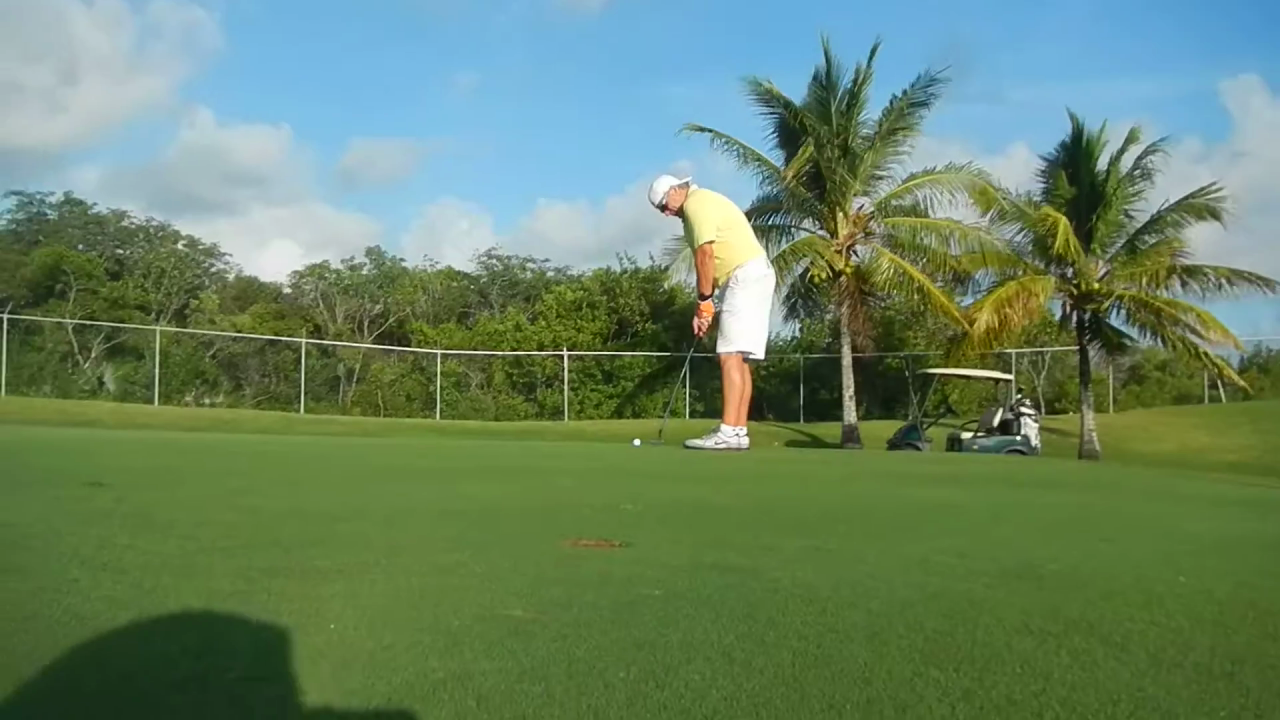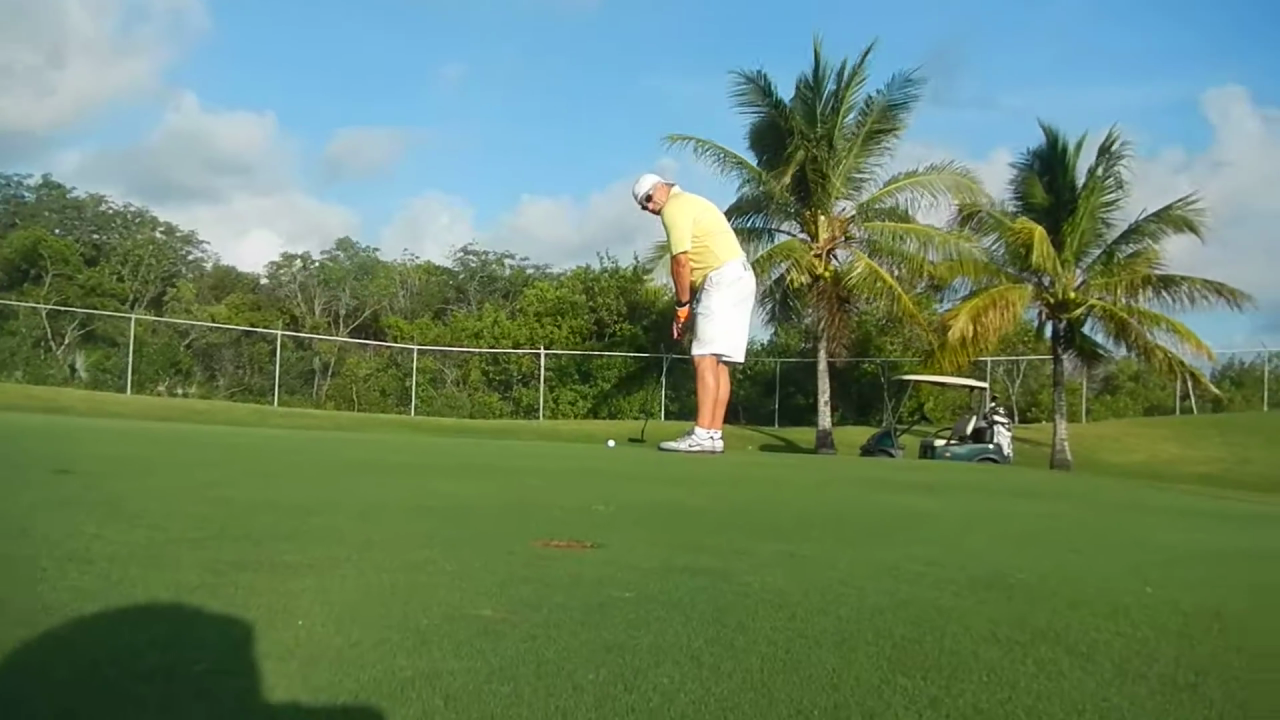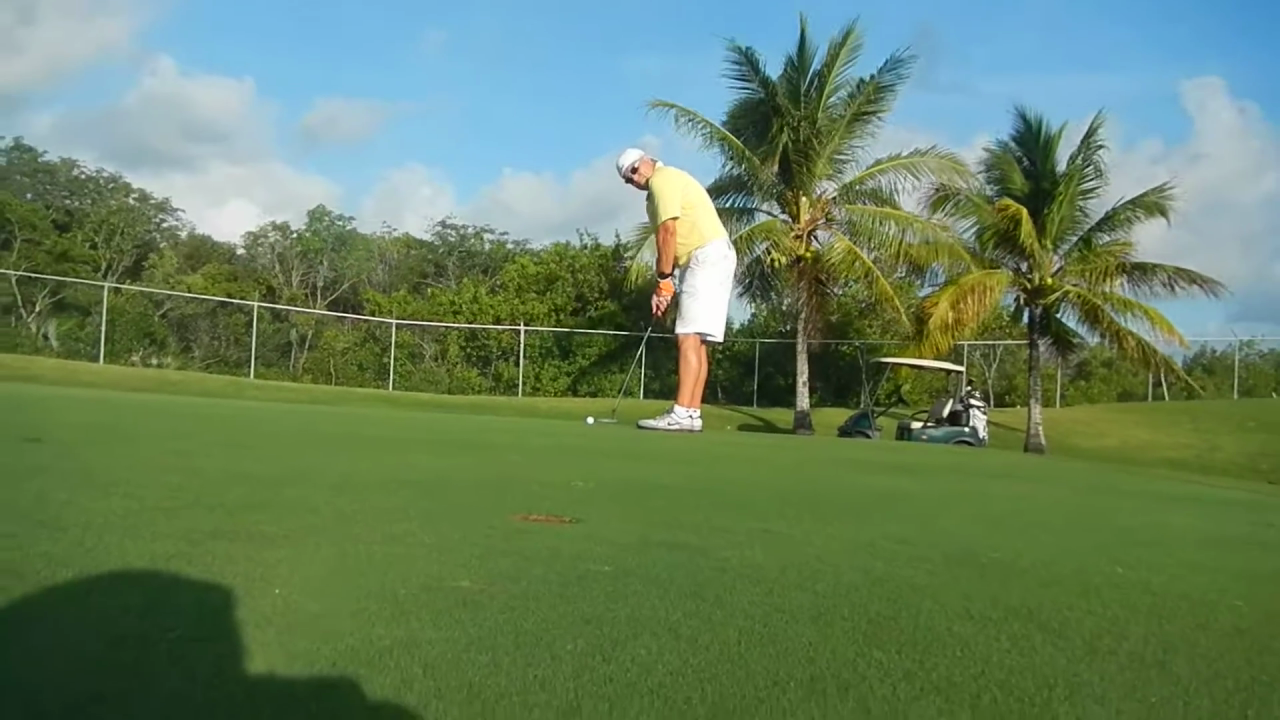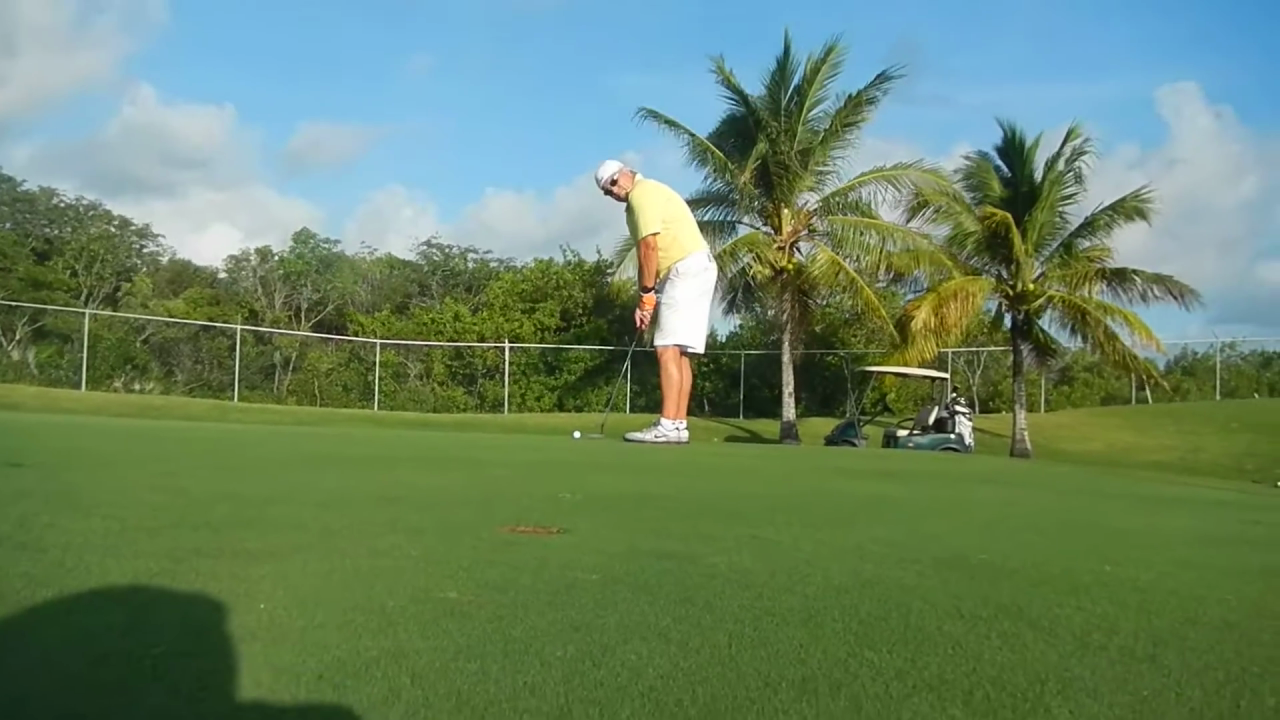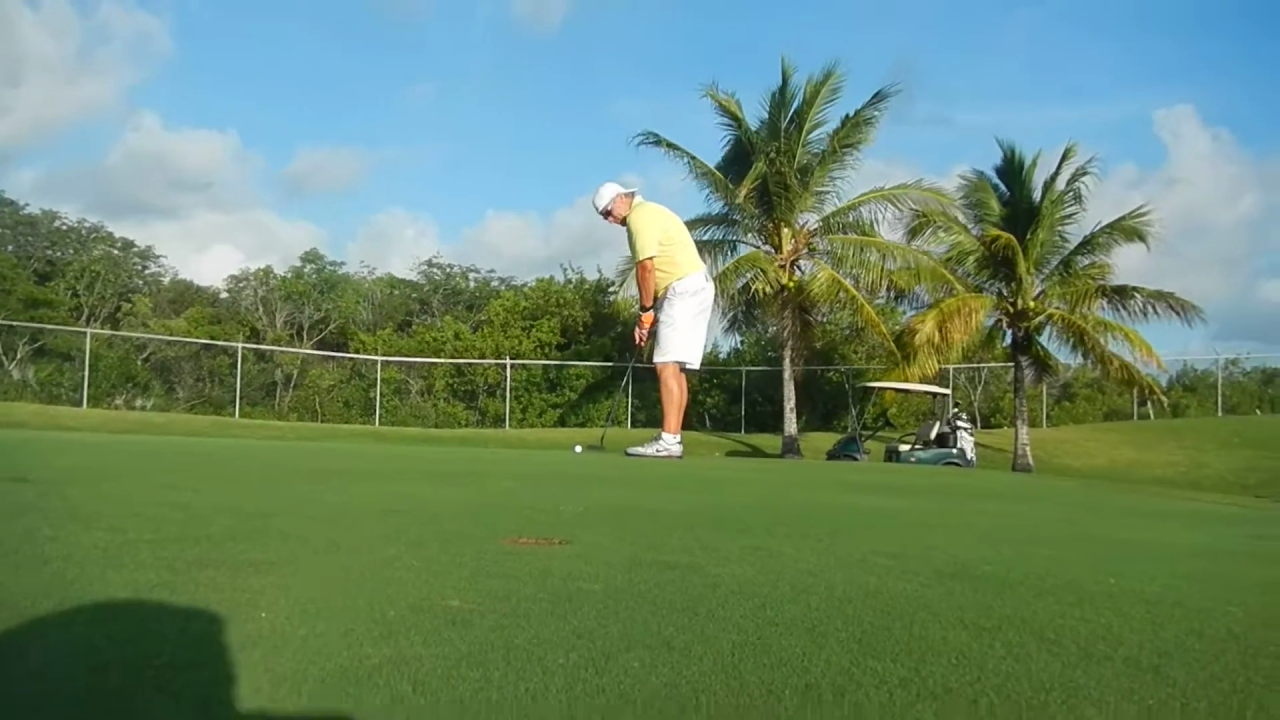
dt=0.4s
person 1, frame 1
left shoulder: (697, 202)
right shoulder: (691, 217)
left elbow: (706, 255)
right elbow: (705, 264)
left wrist: (704, 302)
right wrist: (703, 307)
left hip: (747, 276)
right hip: (742, 280)
left knee: (731, 355)
right knee: (738, 357)
left ankle: (728, 431)
right ankle: (738, 431)
person 1, frame 2
left shoulder: (674, 207)
right shoulder: (685, 205)
left elbow: (680, 263)
right elbow: (690, 265)
left wrist: (682, 307)
right wrist: (684, 308)
left hip: (724, 279)
right hip: (736, 279)
left knee: (706, 357)
right knee: (718, 360)
left ankle: (703, 434)
right ankle: (713, 434)
person 1, frame 3
left shoulder: (662, 178)
right shoulder: (654, 196)
left elbow: (668, 231)
right elbow: (667, 242)
left wrist: (663, 280)
right wrist: (662, 287)
left hip: (707, 257)
right hip: (704, 261)
left knee: (689, 336)
right knee: (697, 339)
left ankle: (681, 413)
right ankle: (692, 413)
person 1, frame 4
left shoulder: (642, 192)
right shoulder: (633, 208)
left elbow: (650, 246)
right elbow: (645, 255)
left wrist: (647, 293)
right wrist: (644, 299)
left hip: (688, 269)
right hip: (684, 272)
left knee: (668, 347)
right knee: (678, 350)
left ankle: (668, 426)
right ankle: (678, 425)
person 1, frame 5
left shoulder: (641, 215)
right shoulder: (644, 216)
left elbow: (646, 269)
right elbow: (653, 271)
left wrist: (645, 312)
right wrist: (648, 314)
left hip: (685, 289)
right hip: (688, 290)
left knee: (667, 365)
right knee: (674, 366)
left ankle: (668, 440)
right ankle: (673, 438)
